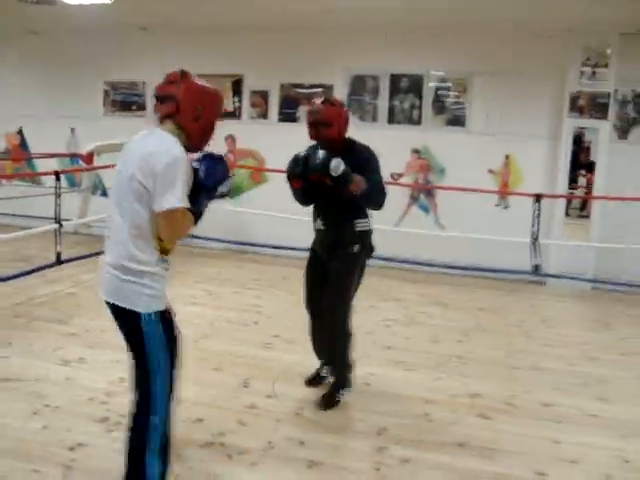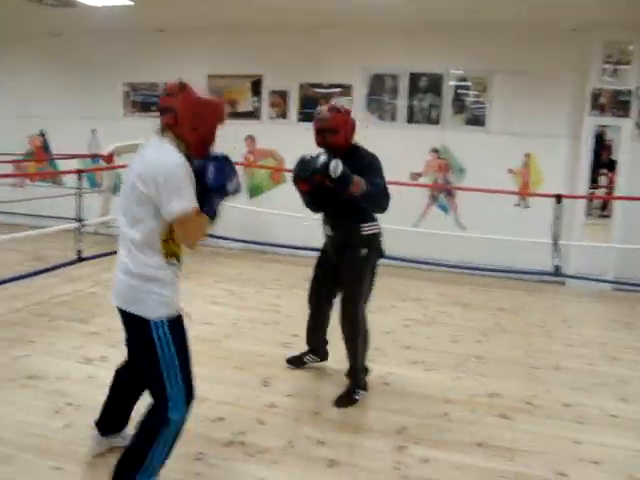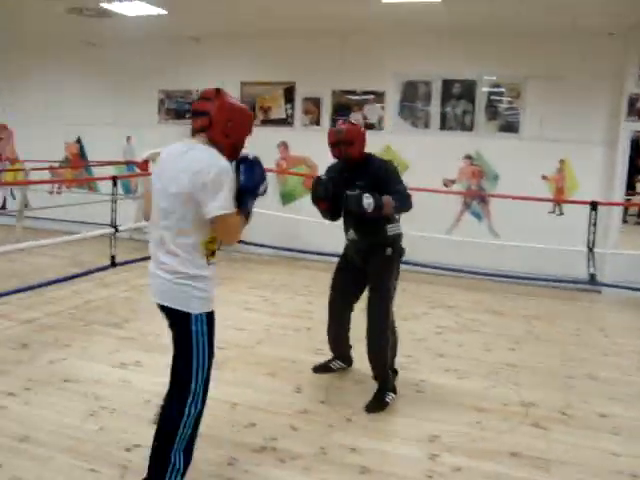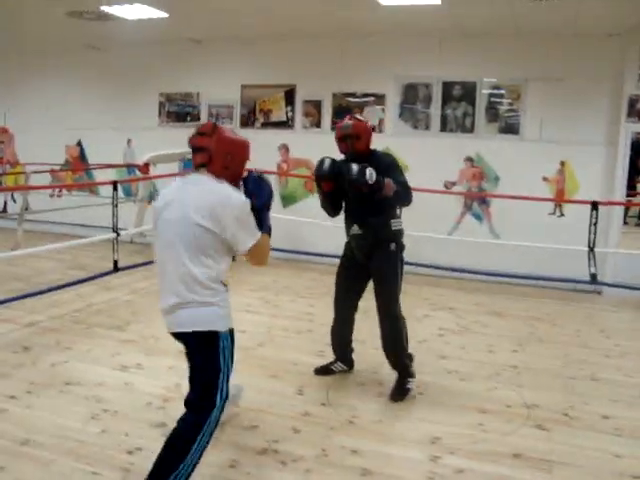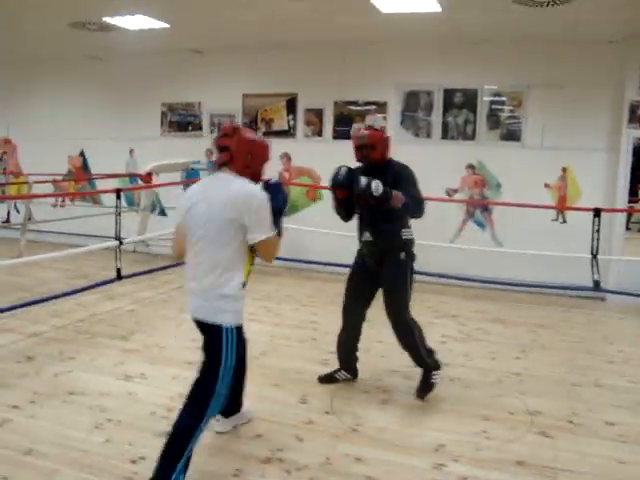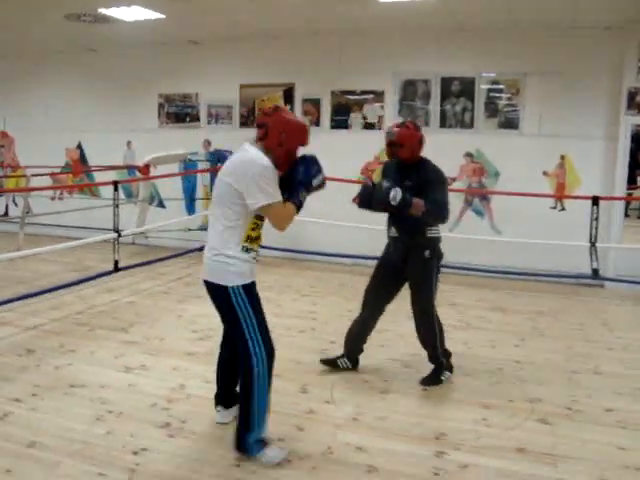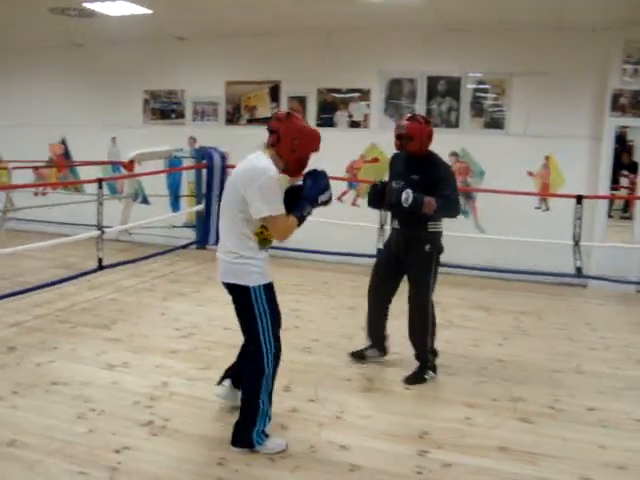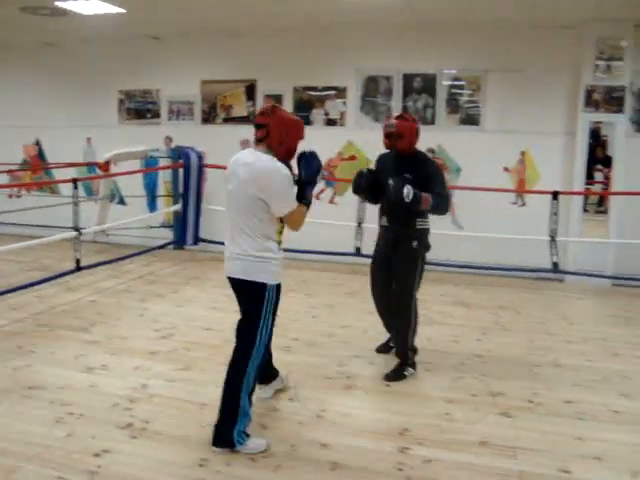
dt=0.2s
person 1, frame 1
left shoulder: (143, 142)
right shoulder: (171, 156)
right elbow: (171, 231)
left wrist: (193, 188)
right wrist: (204, 194)
left hip: (124, 278)
right hip: (138, 287)
left knee: (163, 354)
right knee: (155, 397)
left ankle: (154, 439)
person 1, frame 2
left shoulder: (150, 154)
right shoulder: (172, 164)
right elbow: (189, 235)
left wrist: (199, 190)
right wrist: (213, 196)
left hip: (132, 287)
right hip: (151, 295)
left knee: (141, 366)
right knee: (175, 398)
left ankle: (108, 432)
person 1, frame 3
left shoulder: (168, 154)
right shoulder: (215, 166)
left elbow: (149, 212)
right elbow: (227, 234)
right wrist: (246, 195)
left hip: (165, 281)
right hip: (189, 291)
left knee: (188, 371)
right knee: (190, 394)
left ankle: (171, 425)
person 1, frame 4
left shoulder: (170, 191)
right shoulder: (230, 200)
right elbow: (259, 257)
right wrist: (261, 213)
left hip: (174, 307)
right hip: (205, 315)
right knee: (204, 410)
left ankle: (221, 395)
person 1, frame 5
left shoulder: (196, 190)
right shoulder: (251, 195)
left elbow: (180, 249)
right elbow: (268, 253)
right wrist: (275, 213)
left hip: (199, 301)
right hip: (222, 306)
left knee: (235, 354)
right knee: (205, 399)
left ankle: (229, 411)
person 1, frame 6
left shoulder: (242, 159)
right shoulder: (258, 164)
right elbow: (280, 220)
left wrist: (289, 188)
right wrist: (303, 187)
left hip: (218, 269)
right hip: (232, 273)
left knee: (237, 339)
right knee: (258, 353)
left ankle: (226, 402)
right ankle: (251, 440)
person 1, frame 7
left shoulder: (256, 165)
right shoulder: (264, 172)
right elbow: (280, 230)
left wrist: (298, 198)
right wrist: (308, 201)
left hip: (236, 267)
right hip: (248, 272)
left knee: (260, 335)
right knee: (266, 350)
left ankle: (233, 382)
right ankle: (250, 433)
person 1, frame 8
left shoulder: (239, 161)
right shoulder: (275, 171)
right elbow: (295, 222)
left wrist: (292, 187)
right wrist: (306, 185)
left hip: (239, 264)
right hip: (260, 269)
left knee: (256, 331)
right knee: (251, 345)
left ankle: (267, 378)
right ankle: (230, 433)
person 2, frame 1
left shoulder: (360, 155)
right shoulder: (313, 154)
left elbow: (376, 199)
right elbow: (307, 199)
left wrist: (343, 175)
right wrist: (298, 181)
left hip: (352, 242)
right hip: (324, 239)
left knee: (337, 311)
right knee: (316, 305)
left ankle: (341, 381)
right ankle: (329, 364)
person 2, frame 2
left shoulder: (365, 160)
right shoulder: (320, 159)
left elbow: (380, 202)
right elbow: (315, 205)
left wrist: (344, 177)
right wrist: (304, 184)
left hip: (361, 245)
right hip: (334, 242)
left knee: (352, 312)
right knee: (318, 301)
left ankle: (357, 382)
right ankle: (316, 351)
person 2, frame 3
left shoulder: (380, 168)
right shoulder: (335, 171)
left elbow: (404, 202)
right elbow: (333, 215)
left wrist: (374, 203)
right wrist: (323, 201)
left hip: (384, 248)
right hip: (355, 247)
left knee: (379, 314)
right knee: (338, 304)
left ankle: (386, 384)
right ankle: (341, 356)
person 2, frame 4
left shoulder: (384, 162)
right shoulder: (339, 167)
left elbow: (405, 196)
right elbow: (333, 210)
left wrist: (374, 181)
right wrist: (325, 185)
left hip: (386, 243)
right hip: (356, 244)
left knee: (388, 308)
right knee: (343, 303)
left ankle: (404, 372)
right ankle: (343, 359)
person 2, frame 5
left shoulder: (399, 172)
right shoulder: (356, 175)
left elbow: (417, 208)
right elbow: (346, 215)
left wrist: (383, 193)
right wrist: (340, 192)
left hip: (397, 252)
right hip: (368, 251)
left knee: (399, 314)
right knee: (352, 310)
left ankle: (429, 366)
right ankle: (347, 367)
person 2, frame 6
left shoulder: (431, 174)
right shoulder: (389, 168)
left elbow: (440, 214)
left wrist: (403, 200)
right wrist: (370, 197)
left hip: (424, 249)
right hip: (395, 246)
left knee: (423, 309)
right knee: (372, 301)
left ankle: (442, 364)
right ankle: (350, 355)
person 2, frame 7
left shoulder: (439, 168)
right shoulder: (398, 160)
left elbow: (452, 209)
left wrist: (414, 200)
right wrist: (381, 195)
left hip: (424, 242)
right hip: (398, 237)
left knee: (419, 302)
right knee: (378, 292)
left ankle: (426, 363)
right ankle: (377, 345)
person 2, frame 8
left shoulder: (427, 166)
right shoulder: (384, 160)
left elbow: (443, 205)
left wrist: (412, 196)
right wrist: (365, 188)
left hip: (412, 239)
right hip: (386, 234)
left knee: (404, 298)
right knee: (380, 291)
left ankle: (406, 359)
right ankle: (397, 337)
